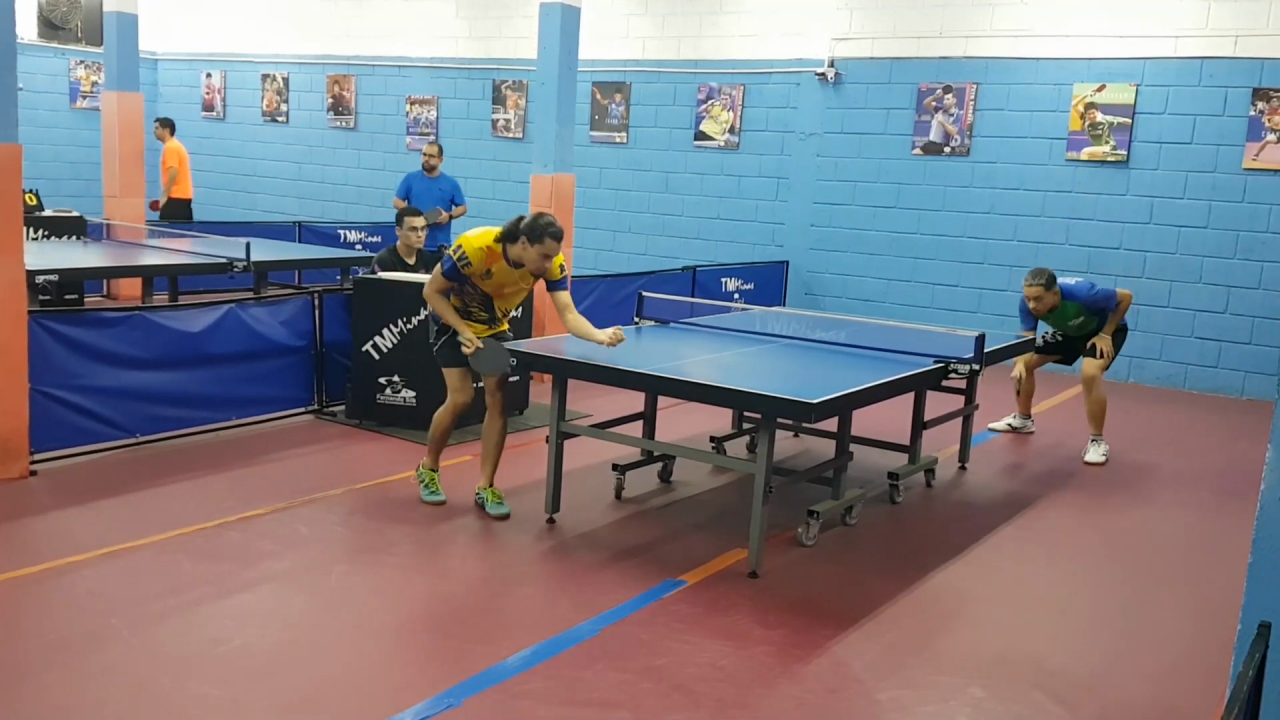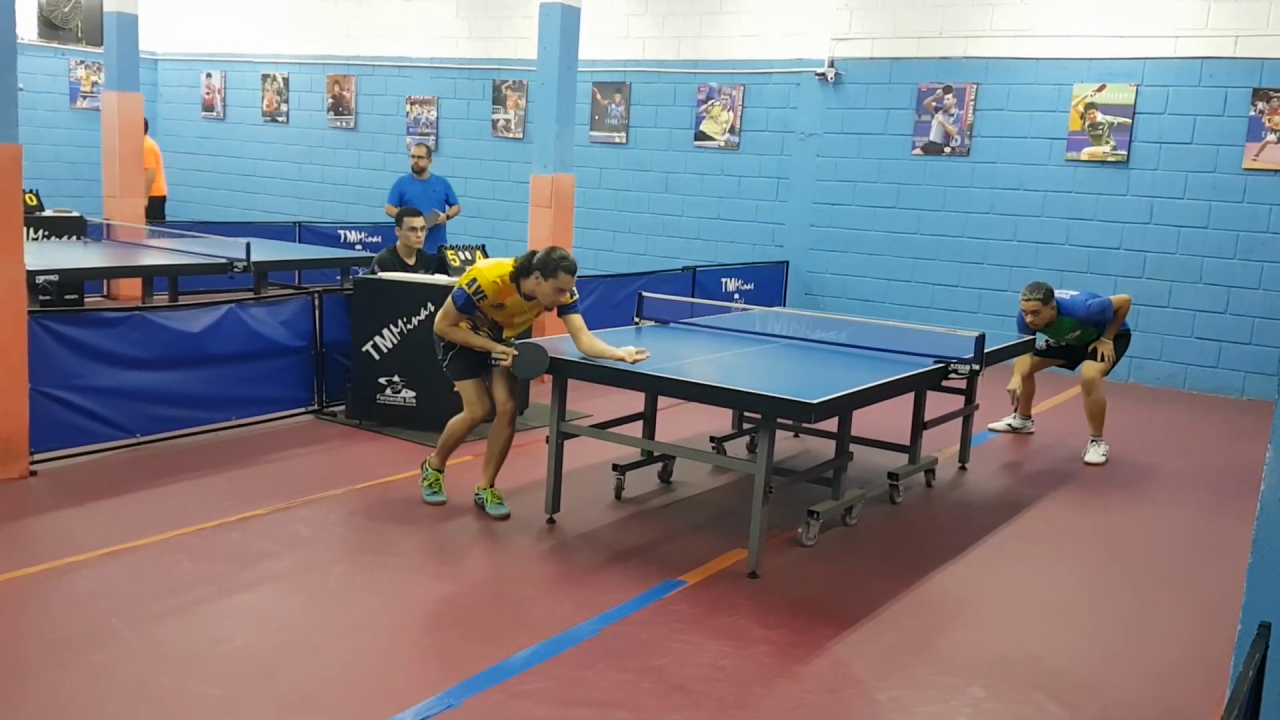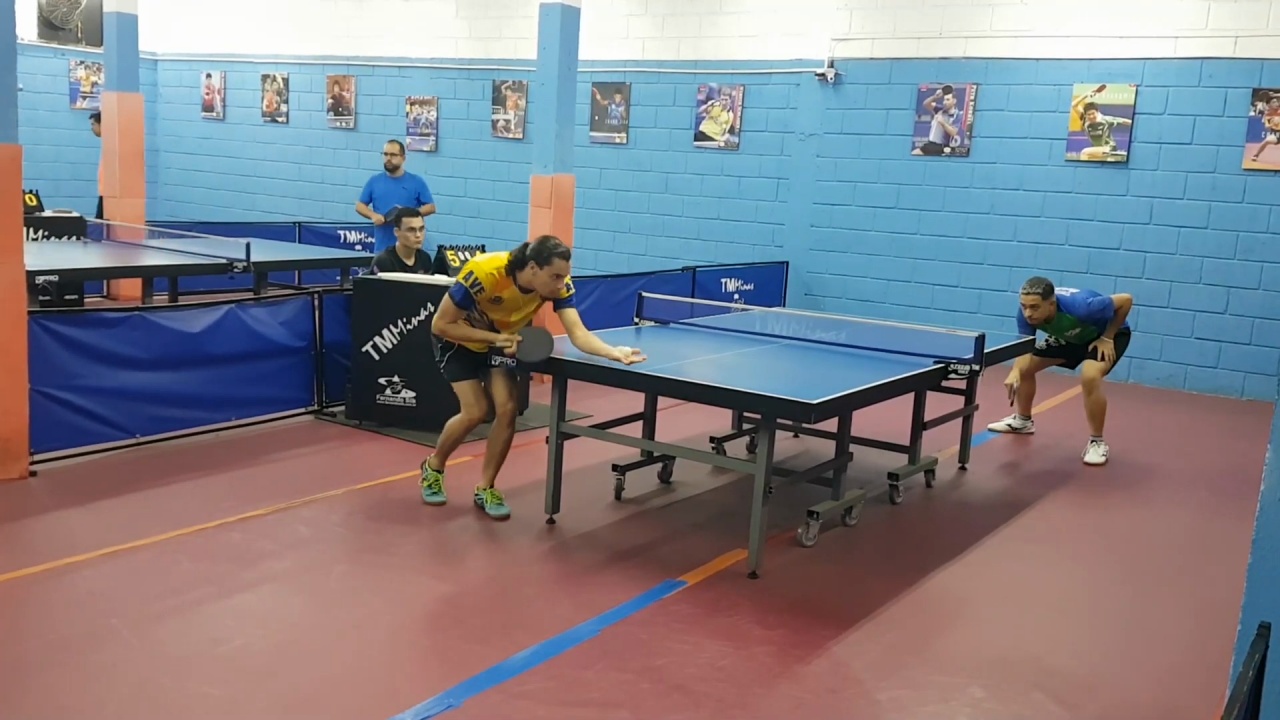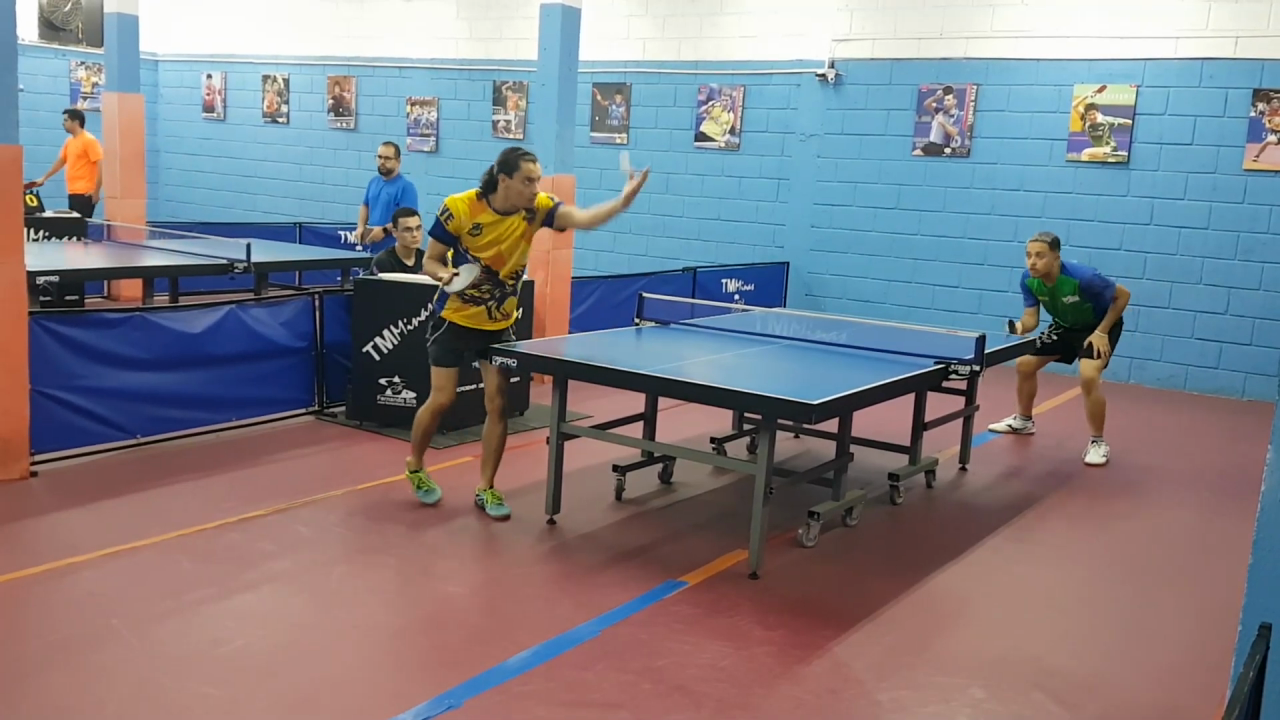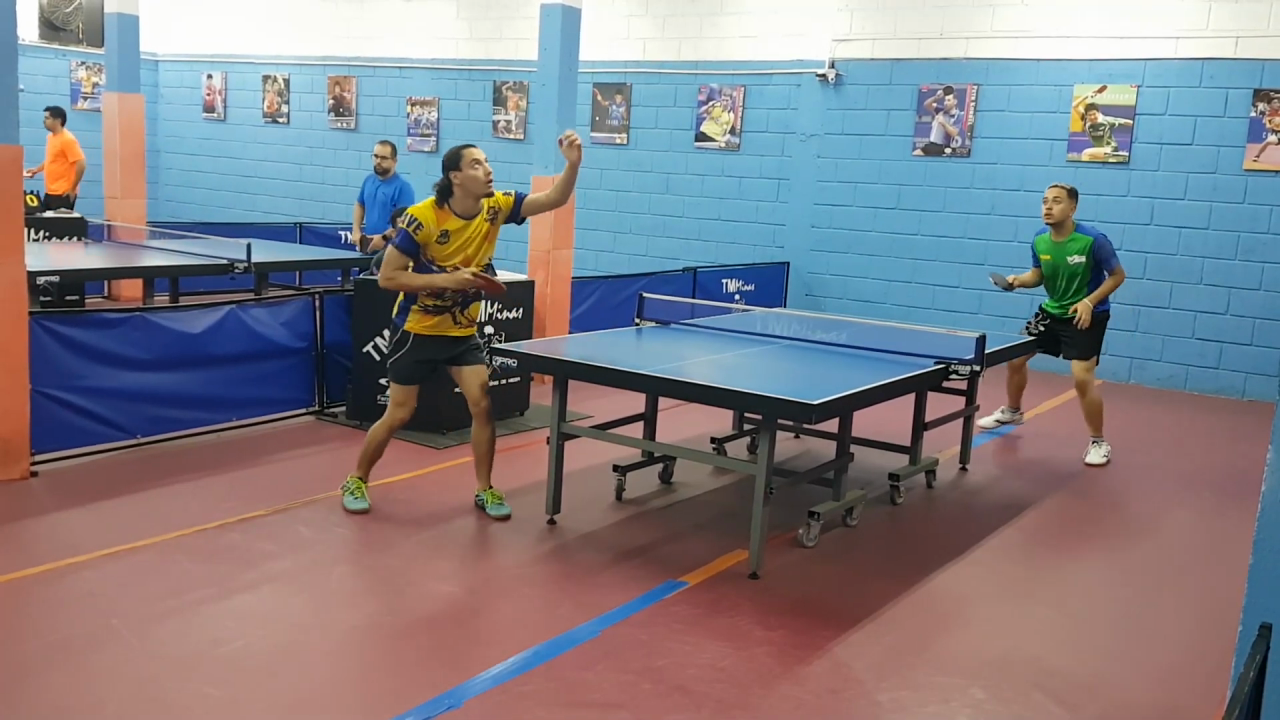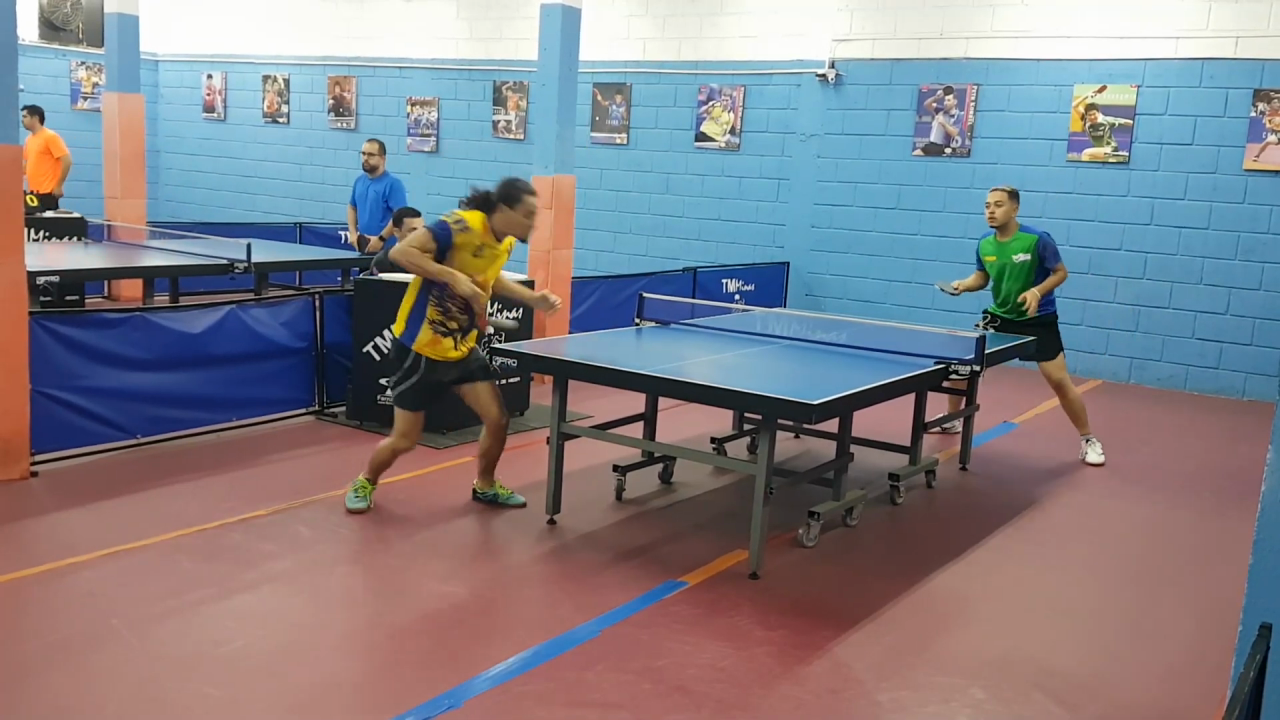
dt=0.5s
person 1, frame 1
left shoulder: (551, 262)
right shoulder: (474, 247)
left elbow: (568, 315)
right elbow: (431, 291)
left wrist: (600, 336)
right wrist: (463, 331)
left hip: (494, 327)
right hip: (453, 322)
left knee: (497, 399)
right knee: (460, 398)
left ankle: (486, 486)
right ankle: (428, 468)
person 1, frame 2
left shoulder: (561, 289)
right shoulder: (486, 279)
left elbow: (583, 338)
right elbow: (443, 325)
left wrist: (618, 353)
right wrist: (491, 347)
left hip: (499, 341)
right hip: (458, 337)
left knee: (507, 409)
right knee: (477, 410)
left ankle: (485, 488)
right ankle: (433, 467)
person 1, frame 3
left shoulder: (557, 283)
right shoulder: (483, 273)
left elbow: (577, 332)
right elbow: (440, 326)
left wrist: (613, 352)
right wrist: (496, 338)
left hip: (499, 342)
right hip: (456, 340)
left knee: (507, 409)
right knee: (475, 412)
left ankle: (485, 488)
right ankle: (432, 468)
person 1, frame 4
left shoulder: (538, 207)
right shoulder: (457, 208)
left elbow: (583, 219)
right elbow: (430, 261)
left wrist: (623, 201)
right wrist: (444, 274)
left hip: (499, 324)
right hip: (453, 319)
left knee: (497, 405)
right knee: (441, 399)
left ankle: (486, 489)
right ankle: (415, 467)
person 1, frame 5
left shoulder: (496, 207)
right shoulder: (421, 218)
left elbow: (556, 199)
right elbow: (387, 278)
left wrist: (572, 162)
right wrist: (446, 279)
left hip: (463, 331)
right hip: (416, 331)
left knee: (482, 407)
right knee: (399, 414)
left ankle: (485, 490)
right ankle: (356, 480)
person 1, frame 6
left shoulder: (504, 241)
right shoulder: (462, 225)
right elbow: (400, 252)
left wrist: (531, 298)
right wrist: (454, 278)
left hip: (462, 349)
right hip: (420, 349)
left knee: (498, 419)
right knee: (405, 439)
left ankle: (485, 484)
right ankle: (365, 481)
person 2, frame 1
left shoulder: (1083, 295)
right shoulder: (1028, 305)
left elbow: (1126, 297)
left wrist: (1106, 334)
right wrist: (1020, 365)
left hip: (1106, 330)
right hip: (1069, 332)
left knee: (1090, 373)
right knee: (1024, 365)
left ankle: (1097, 441)
right ankle: (1023, 420)
person 2, frame 2
left shoulder: (1080, 310)
right shoulder: (1026, 316)
left elbow: (1125, 300)
right elbow: (1025, 354)
left wrist: (1107, 339)
right wrist: (1017, 378)
left hip: (1110, 335)
right hip: (1069, 338)
left knee: (1089, 377)
right knee: (1022, 367)
left ankle: (1097, 442)
right ankle: (1023, 420)
person 2, frame 3
left shoulder: (1079, 308)
right shoulder: (1026, 314)
left elbow: (1126, 300)
left wrist: (1107, 338)
right wrist: (1015, 372)
left hip: (1109, 333)
right hip: (1070, 336)
left knee: (1090, 376)
right knee: (1025, 368)
left ankle: (1097, 442)
right ankle: (1023, 421)
person 2, frame 4
left shoulder: (1083, 277)
right shoulder: (1029, 280)
left elbow: (1123, 295)
right elbow: (1031, 318)
left wrist: (1101, 332)
right wrist: (1021, 327)
left hip: (1100, 326)
right hip: (1065, 325)
left knee: (1088, 376)
right knee: (1024, 364)
left ankle: (1098, 442)
right ankle: (1024, 420)
person 2, frame 5
left shoulder: (1094, 240)
right shoulder: (1040, 240)
left elbow: (1118, 275)
left wrist: (1089, 301)
right wrist: (1019, 280)
left hip: (1086, 316)
right hip: (1051, 313)
left knee: (1082, 379)
right knee: (1015, 359)
left ankle: (1098, 442)
right ankle: (1011, 412)
person 2, frame 6
left shoulder: (1038, 239)
right shoulder: (984, 244)
left elbow: (1061, 272)
left wrist: (1036, 291)
right wrist: (963, 284)
left hip: (1037, 319)
right hip: (999, 316)
left knee: (1058, 379)
left ankle: (1088, 439)
right ankle: (952, 420)
